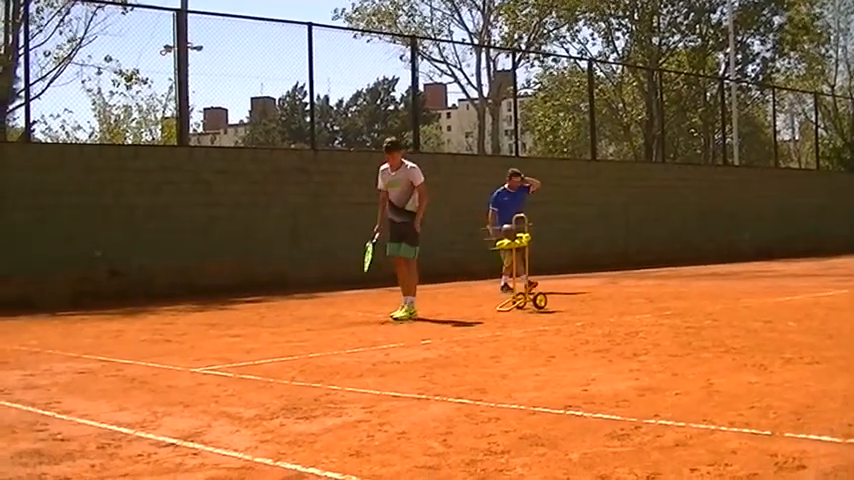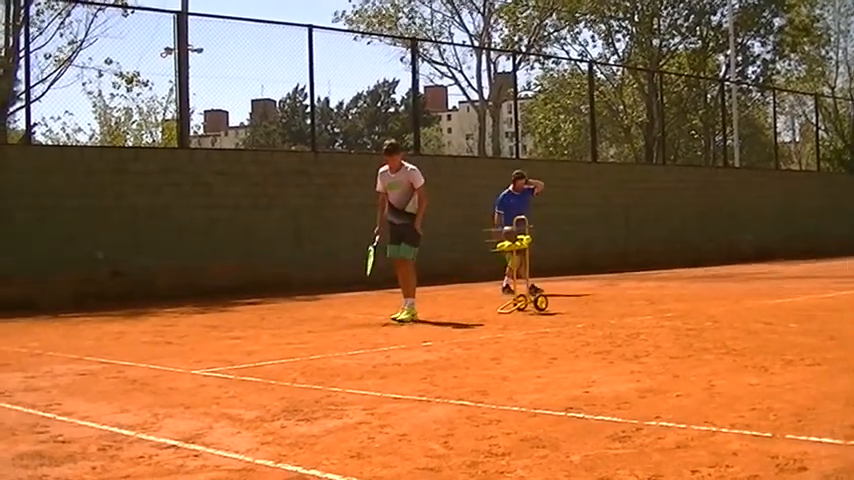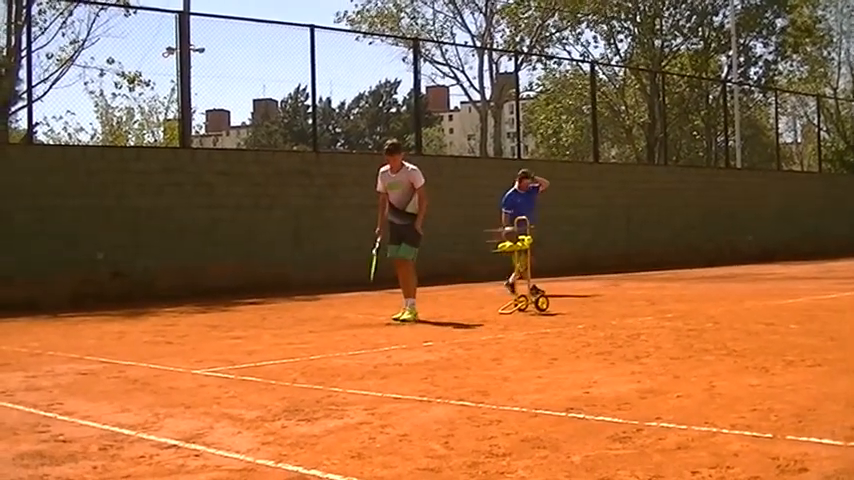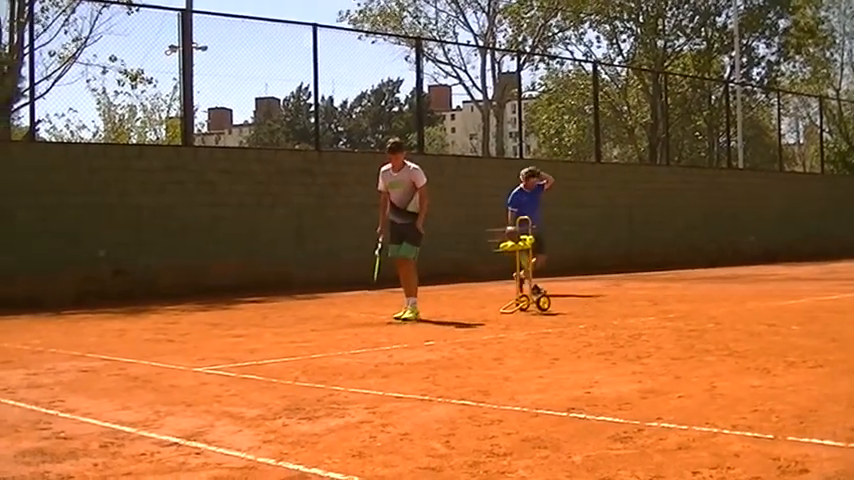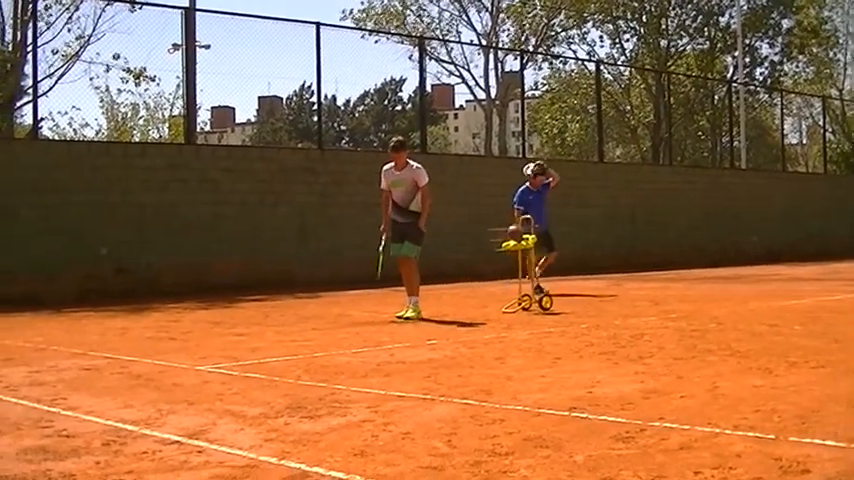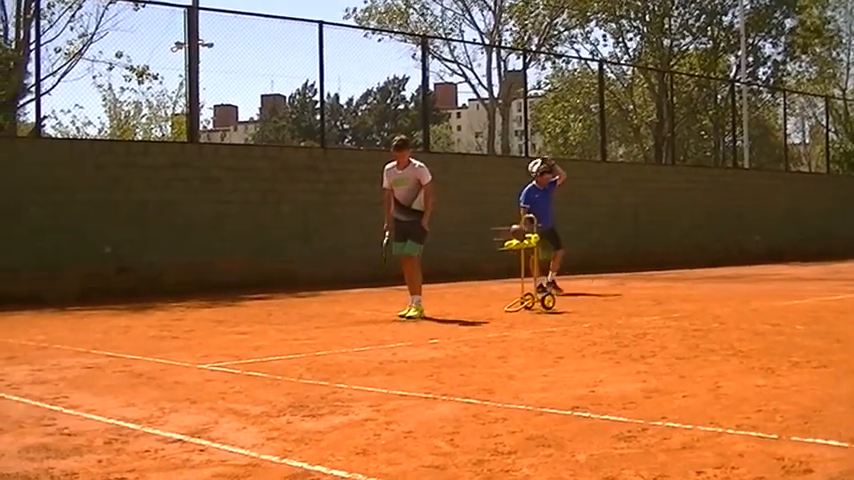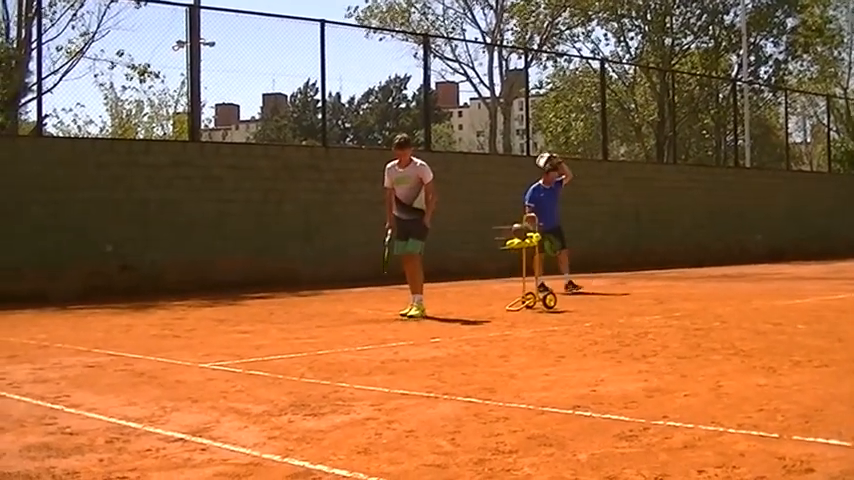
dt=0.1s
person 1, frame 1
left shoulder: (412, 170)
right shoulder: (383, 171)
left elbow: (423, 196)
left wrist: (417, 220)
right wrist: (380, 222)
left hip: (410, 221)
right hip: (394, 222)
left knee: (409, 262)
right knee: (398, 263)
left ankle: (411, 306)
right ankle: (405, 303)
person 1, frame 2
left shoulder: (411, 172)
right shoulder: (382, 173)
left elbow: (423, 198)
left wrist: (417, 222)
right wrist: (379, 224)
left hip: (410, 223)
right hip: (394, 224)
left knee: (407, 263)
right knee: (399, 265)
left ankle: (411, 307)
right ankle: (406, 306)
person 1, frame 3
left shoulder: (412, 172)
right shoulder: (383, 173)
left elbow: (423, 199)
left wrist: (418, 222)
right wrist: (380, 225)
left hip: (411, 223)
right hip: (394, 224)
left knee: (406, 264)
right knee: (399, 266)
left ankle: (412, 308)
right ankle: (407, 306)
person 1, frame 4
left shoulder: (414, 171)
right shoulder: (384, 172)
left elbow: (424, 198)
left wrist: (419, 222)
right wrist: (382, 224)
left hip: (412, 223)
right hip: (395, 223)
left knee: (408, 263)
right knee: (400, 265)
left ankle: (413, 307)
right ankle: (408, 305)
person 1, frame 5
left shoulder: (417, 170)
right shoulder: (386, 171)
left elbow: (426, 197)
left wrist: (422, 221)
right wrist: (385, 222)
left hip: (414, 222)
right hip: (397, 222)
left knee: (409, 262)
right knee: (402, 264)
left ankle: (415, 306)
right ankle: (410, 304)
person 1, frame 6
left shoulder: (419, 169)
right shoulder: (388, 170)
left elbow: (429, 196)
right elbow: (388, 196)
left wrist: (425, 219)
right wrist: (387, 221)
left hip: (416, 220)
right hip: (399, 221)
left knee: (412, 261)
right knee: (405, 263)
left ankle: (418, 305)
right ankle: (412, 303)
person 1, frame 7
left shoulder: (421, 167)
right shoulder: (390, 169)
left elbow: (432, 194)
left wrist: (427, 217)
right wrist: (389, 219)
left hip: (418, 219)
right hip: (400, 220)
left knee: (414, 259)
right knee: (406, 262)
left ankle: (419, 304)
right ankle: (414, 302)
person 2, frame 1
left shoulder: (522, 190)
right shoulder: (499, 194)
left elbow: (537, 184)
right elbow: (492, 214)
left wrist: (524, 179)
right wrist: (493, 230)
right hip: (506, 231)
left knee: (512, 256)
right knee: (515, 255)
left ankle: (504, 283)
right ankle: (525, 281)
person 2, frame 2
left shoulder: (526, 192)
right shoulder: (504, 197)
left elbow: (541, 186)
right elbow: (498, 217)
left wrist: (528, 180)
right hip: (511, 234)
left knee: (519, 259)
right knee: (519, 258)
left ankle: (506, 285)
right ankle: (529, 285)
person 2, frame 3
left shoulder: (532, 190)
right shoulder: (510, 196)
left elbow: (546, 184)
right elbow: (505, 217)
left wrist: (533, 178)
left hip: (530, 232)
right hip: (518, 233)
left ankle: (511, 281)
right ankle: (530, 286)
person 2, frame 4
left shoulder: (537, 189)
right shoulder: (516, 195)
left elbow: (551, 181)
right elbow: (511, 215)
left wrist: (538, 173)
right wrist: (514, 232)
left hip: (536, 231)
right hip: (524, 233)
left knee: (541, 257)
left ankle: (522, 275)
right ankle: (532, 285)
person 2, frame 5
left shoulder: (543, 188)
right shoulder: (522, 193)
left elbow: (556, 178)
right elbow: (517, 214)
left wrist: (545, 168)
left hip: (543, 229)
left knee: (552, 254)
left ankle: (535, 274)
right ankle: (535, 284)
person 2, frame 6
left shoulder: (549, 186)
right shoulder: (528, 191)
left elbow: (562, 176)
right elbow: (523, 211)
left wrist: (552, 165)
left hip: (549, 228)
right hip: (535, 230)
left knee: (559, 252)
right knee: (535, 256)
left ankle: (550, 280)
right ankle: (538, 284)
person 2, frame 7
left shoulder: (556, 185)
right shoulder: (534, 190)
left elbow: (569, 175)
right elbow: (528, 210)
left wrist: (559, 163)
left hip: (555, 227)
right hip: (540, 229)
left knee: (563, 252)
right knee: (539, 255)
left ankle: (568, 283)
right ankle: (540, 283)
